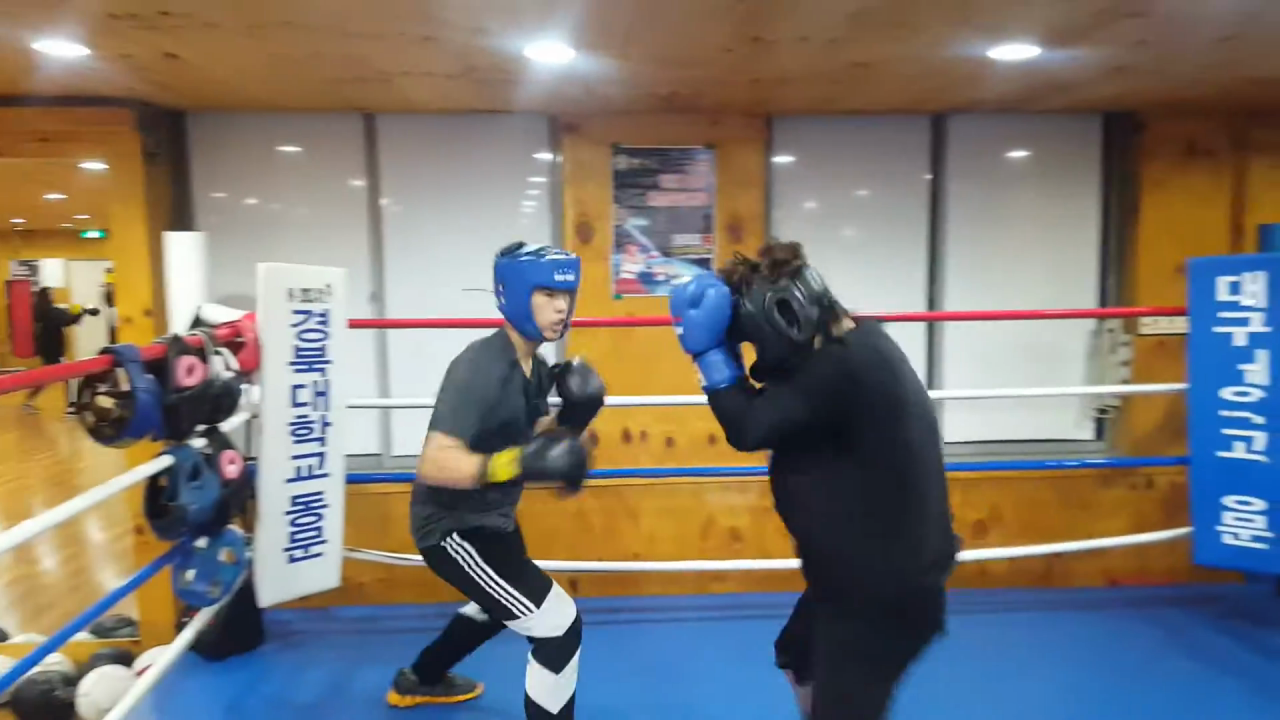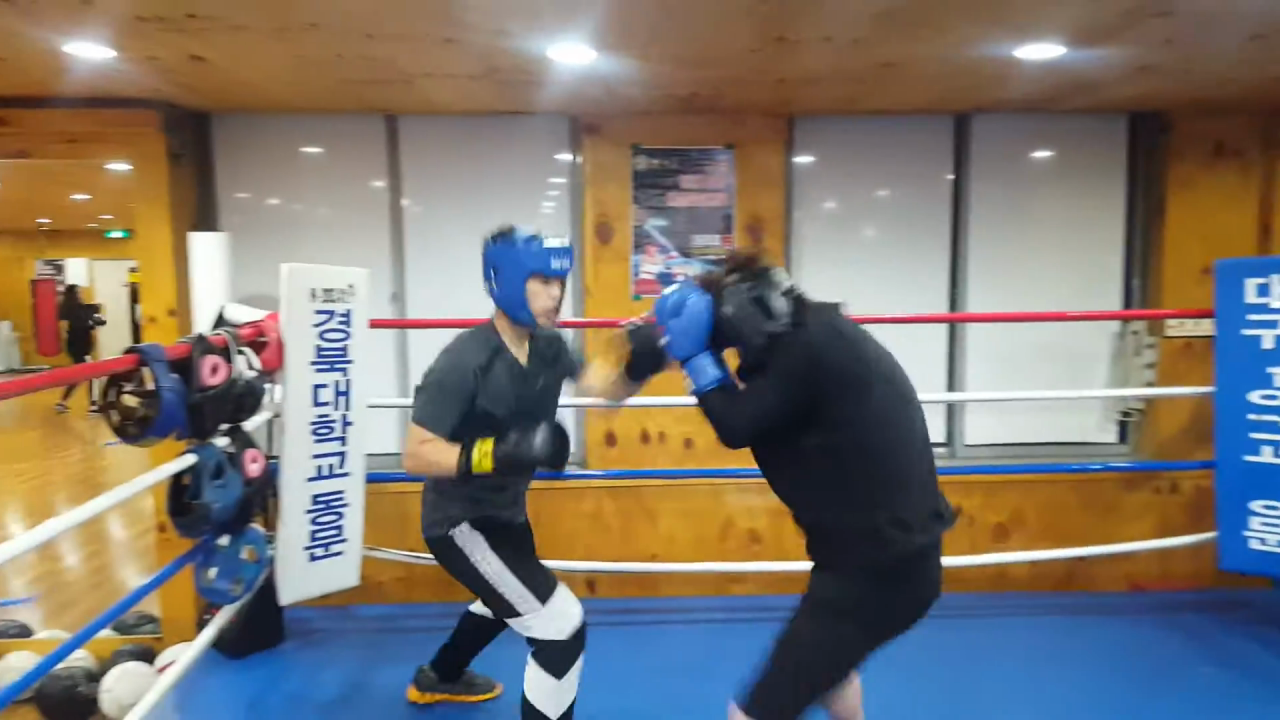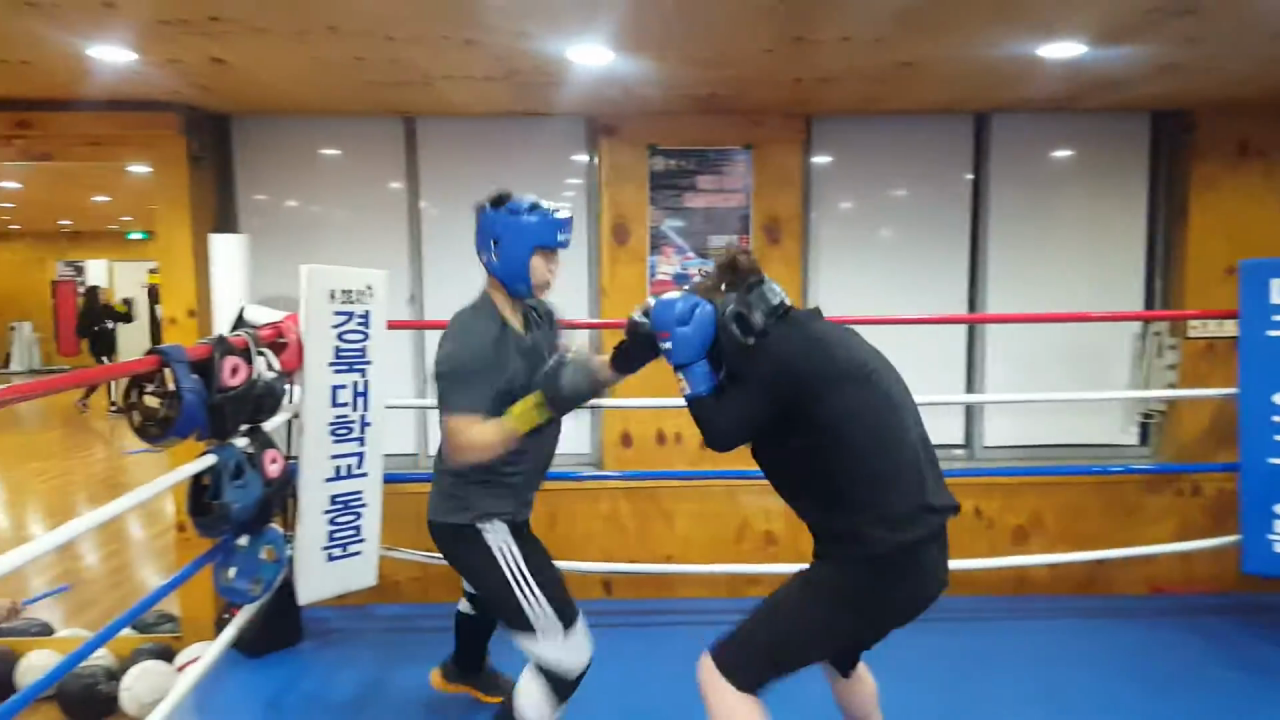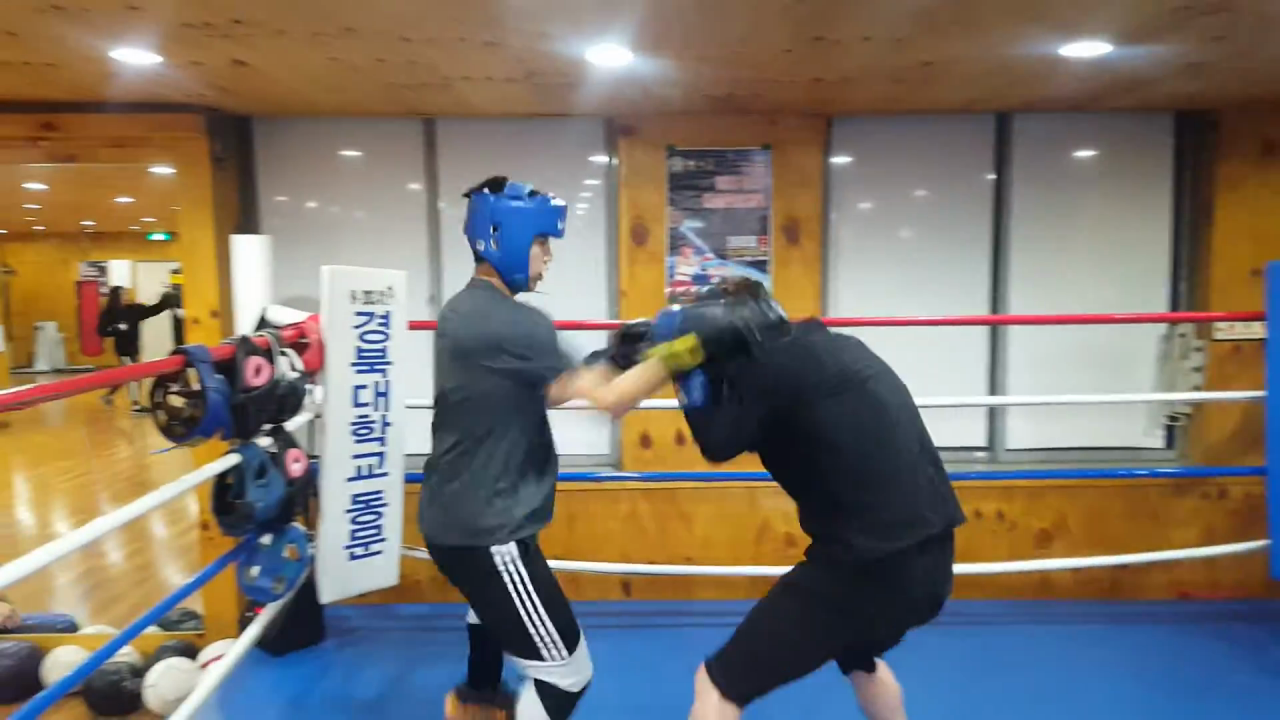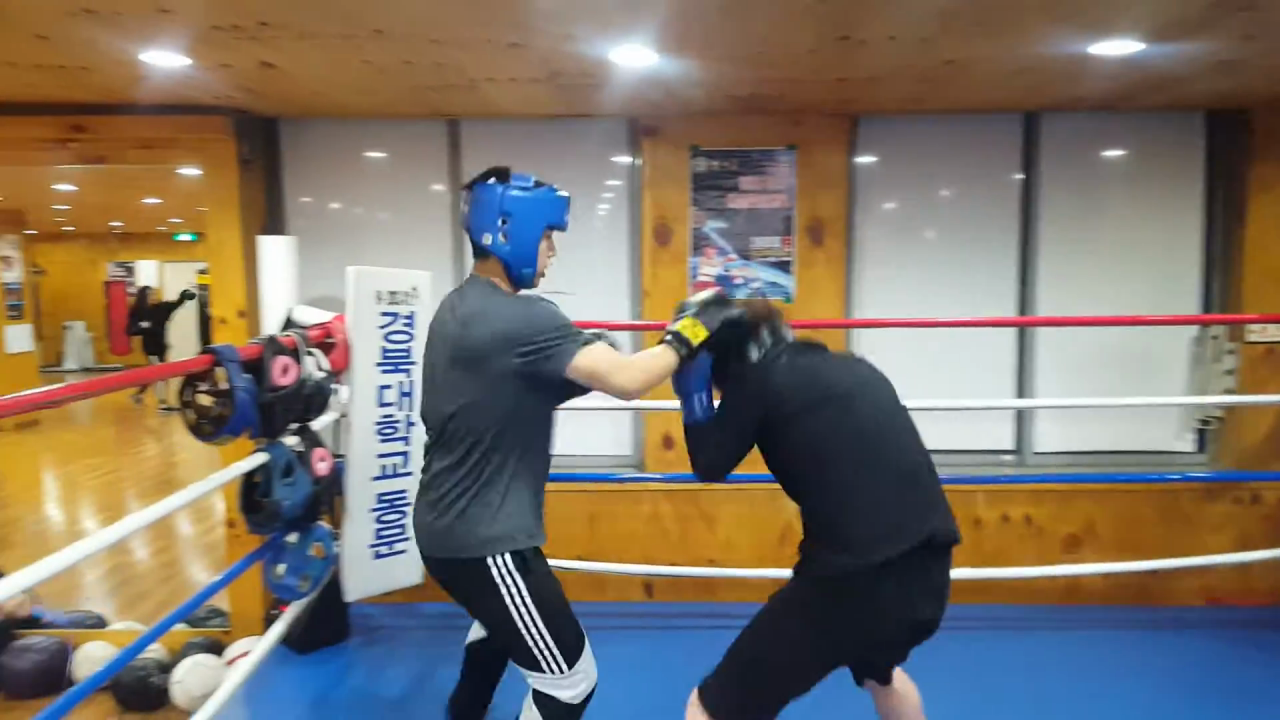
dt=0.1s
person 1, frame 1
left shoulder: (533, 364)
right shoulder: (482, 367)
left elbow: (537, 438)
right elbow: (435, 467)
left wrist: (569, 418)
right wrist: (527, 462)
left hip: (489, 518)
right hip: (452, 528)
left knee: (494, 607)
right knee: (557, 624)
left ankle: (415, 680)
person 1, frame 2
left shoulder: (546, 344)
right shoulder: (463, 361)
left elbow: (605, 385)
right elbow: (418, 456)
left wrist: (639, 360)
right wrist: (500, 451)
left hip: (502, 512)
right hip: (461, 520)
left knee: (506, 599)
right knee: (561, 626)
left ankle: (437, 678)
person 1, frame 3
left shoulder: (536, 316)
right shoulder: (472, 336)
left elbow: (580, 375)
right elbow: (467, 447)
left wrist: (626, 354)
right wrist: (539, 402)
left hip: (491, 503)
right hip: (477, 514)
left knee: (492, 596)
right knee: (566, 650)
left ankle: (460, 670)
person 1, frame 4
left shoulder: (465, 310)
right shoulder: (509, 323)
right elbow: (608, 399)
left wrist: (611, 356)
right wrist: (688, 347)
left hip: (454, 516)
right hip: (480, 528)
left knee: (499, 598)
right knee: (564, 669)
person 1, frame 5
left shoulder: (456, 309)
right shoulder: (519, 319)
right elbow: (628, 378)
left wrist: (571, 367)
right wrist: (696, 326)
left hip: (446, 525)
right hip: (482, 536)
left knee: (504, 621)
person 2, frame 1
left shoulder: (848, 363)
right shoulder: (850, 348)
left elbow: (749, 429)
right elbow: (774, 414)
left wrist: (709, 348)
right wrist: (718, 347)
left hip: (882, 595)
right hip: (870, 575)
right knee: (796, 657)
person 2, frame 2
left shoulder: (810, 350)
right shoulder: (828, 338)
left elbow: (737, 425)
right elbow: (764, 410)
left wrist: (695, 353)
left hip: (877, 569)
right hip: (892, 553)
right knee: (814, 663)
person 2, frame 3
left shoulder: (783, 351)
right shoulder: (826, 339)
left elbow: (721, 431)
left wrist: (691, 360)
left hip: (875, 561)
right hip: (918, 549)
left knee: (721, 673)
right knee: (837, 651)
person 2, frame 4
left shoulder: (778, 361)
right shoulder: (833, 350)
left elbow: (718, 441)
left wrist: (690, 371)
left hip: (867, 568)
right hip: (927, 558)
left knee: (717, 685)
right knee: (857, 658)
person 2, frame 5
left shoulder: (757, 381)
right shoulder: (854, 369)
left elbow: (711, 464)
left wrist: (693, 392)
left hip: (847, 583)
right hip: (927, 573)
right knee: (876, 669)
